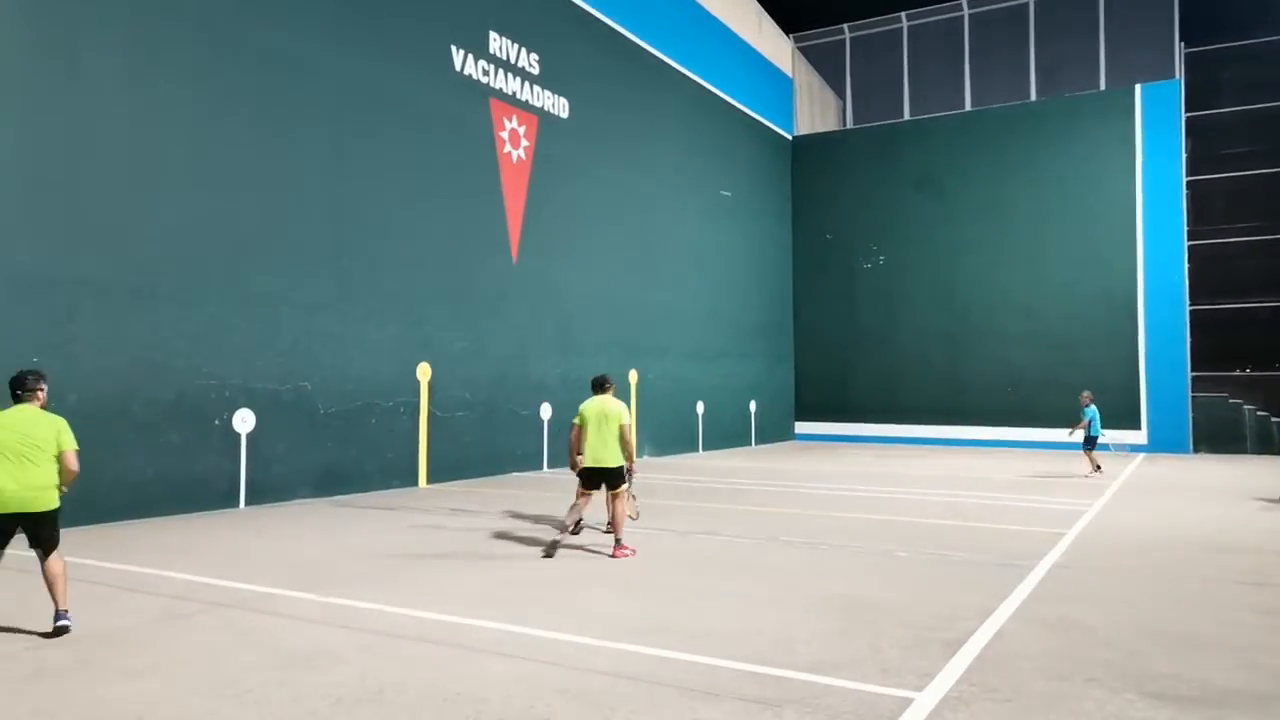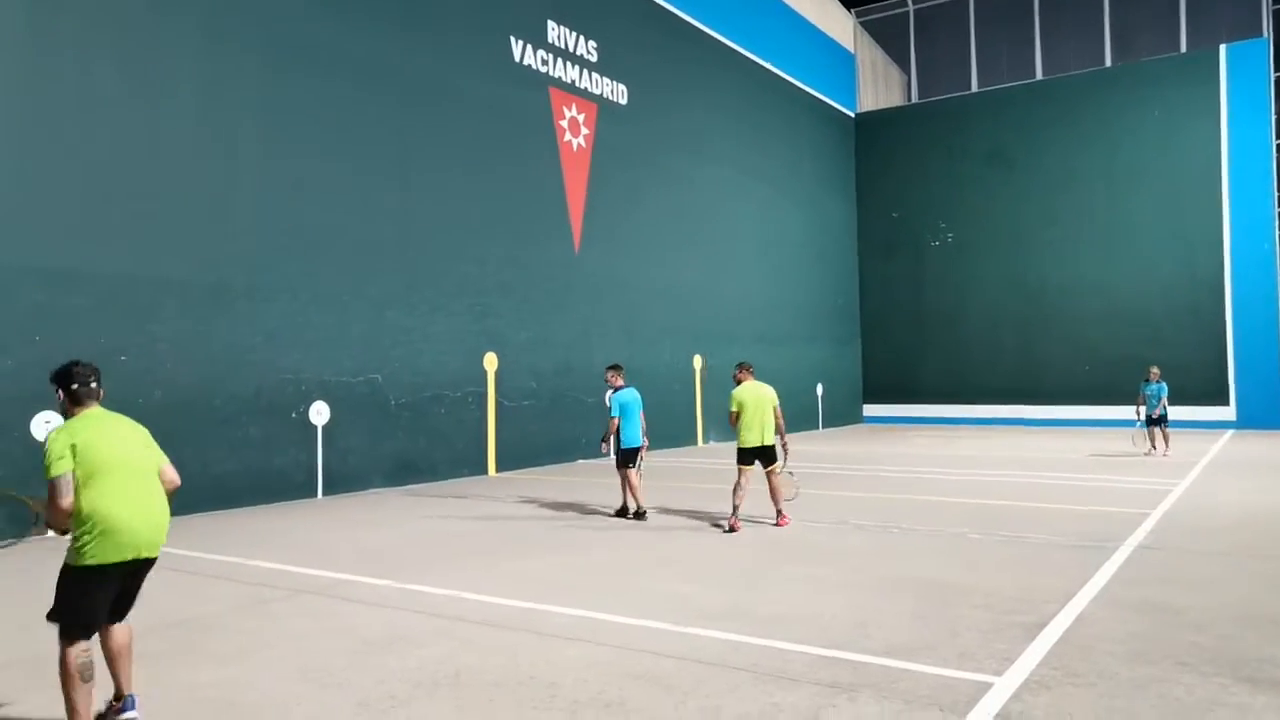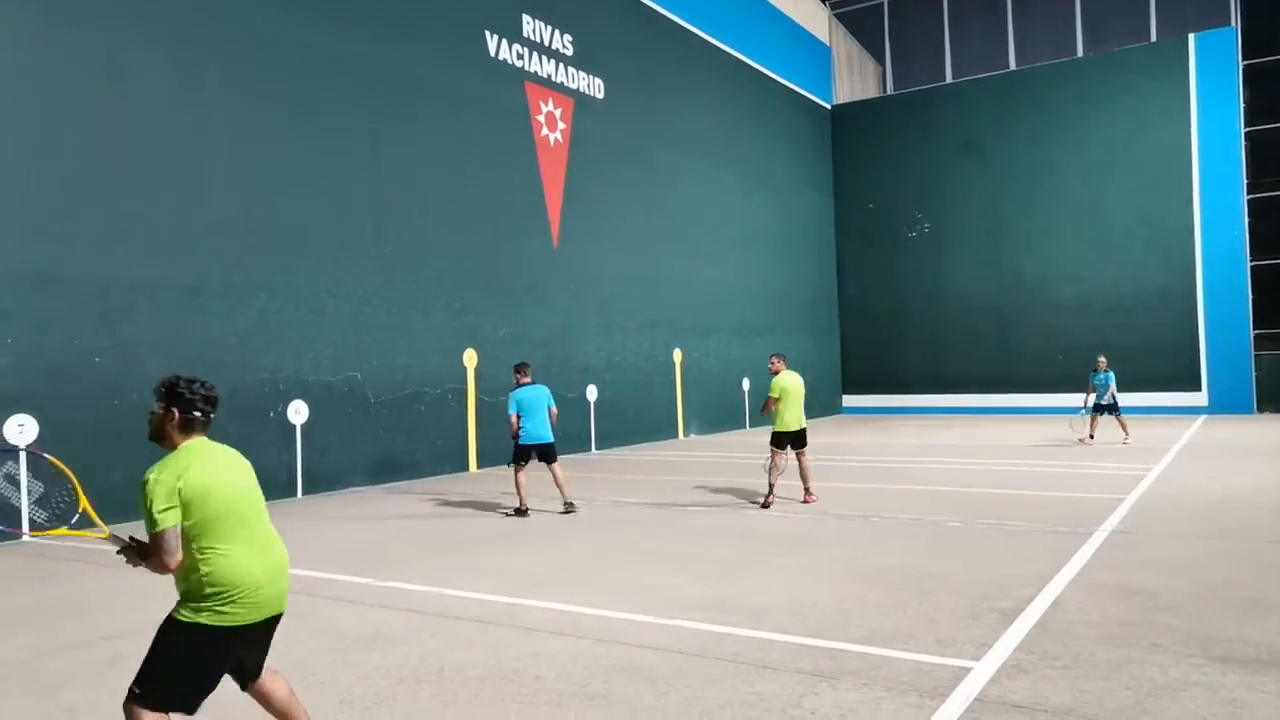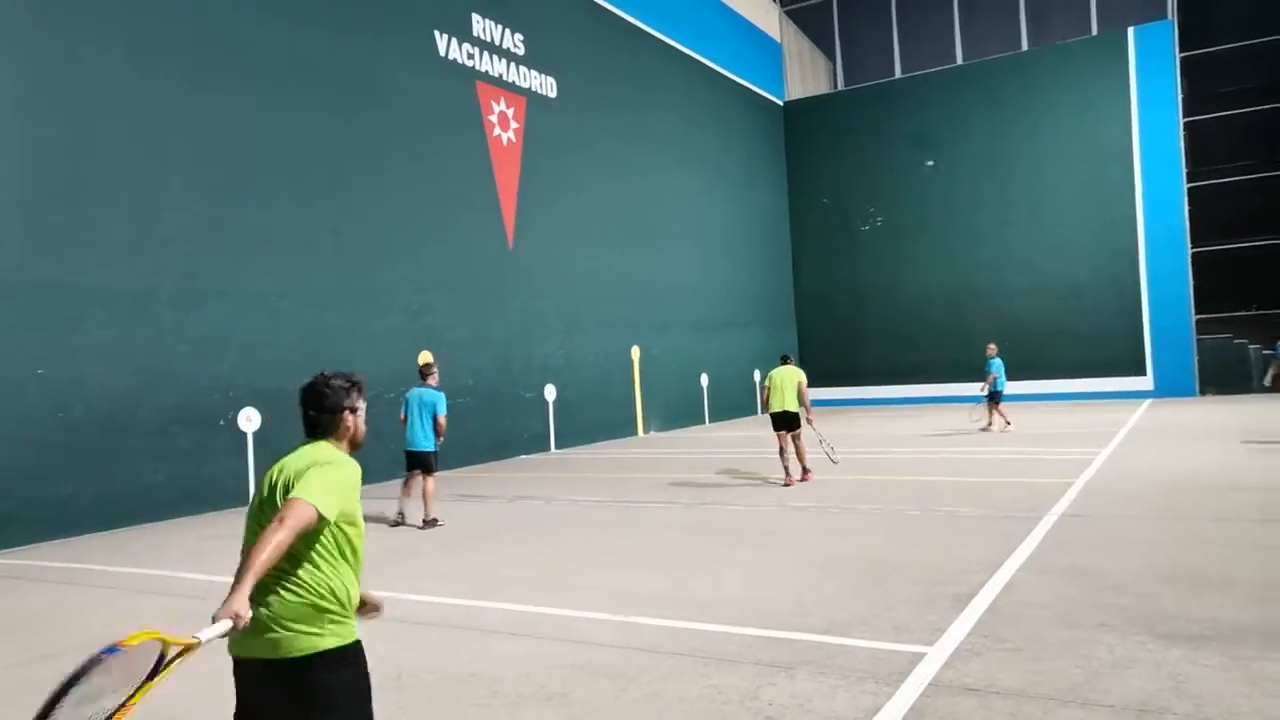
dt=1s
person 1, frame 1
right shoulder: (54, 422)
right elbow: (71, 466)
right wrist: (60, 485)
right hip: (40, 500)
right knee: (49, 553)
right ankle: (61, 613)
person 1, frame 2
left shoulder: (63, 436)
right shoulder: (134, 428)
left elbow: (62, 502)
right elbow: (171, 480)
left wrist: (58, 524)
left hip: (100, 544)
right hip: (148, 539)
left knee: (74, 641)
right knee: (111, 617)
person 1, frame 3
left shoulder: (164, 475)
right shoulder: (233, 457)
left elbow: (169, 560)
left wrist: (140, 553)
right wrist: (151, 552)
left hip: (221, 607)
right hip: (269, 592)
right knee: (251, 675)
person 1, frame 4
left shoulder: (282, 469)
right shoulder: (338, 468)
right elbow: (284, 527)
left wrist: (350, 596)
right wrist: (241, 593)
left hip: (255, 640)
right hip: (317, 642)
